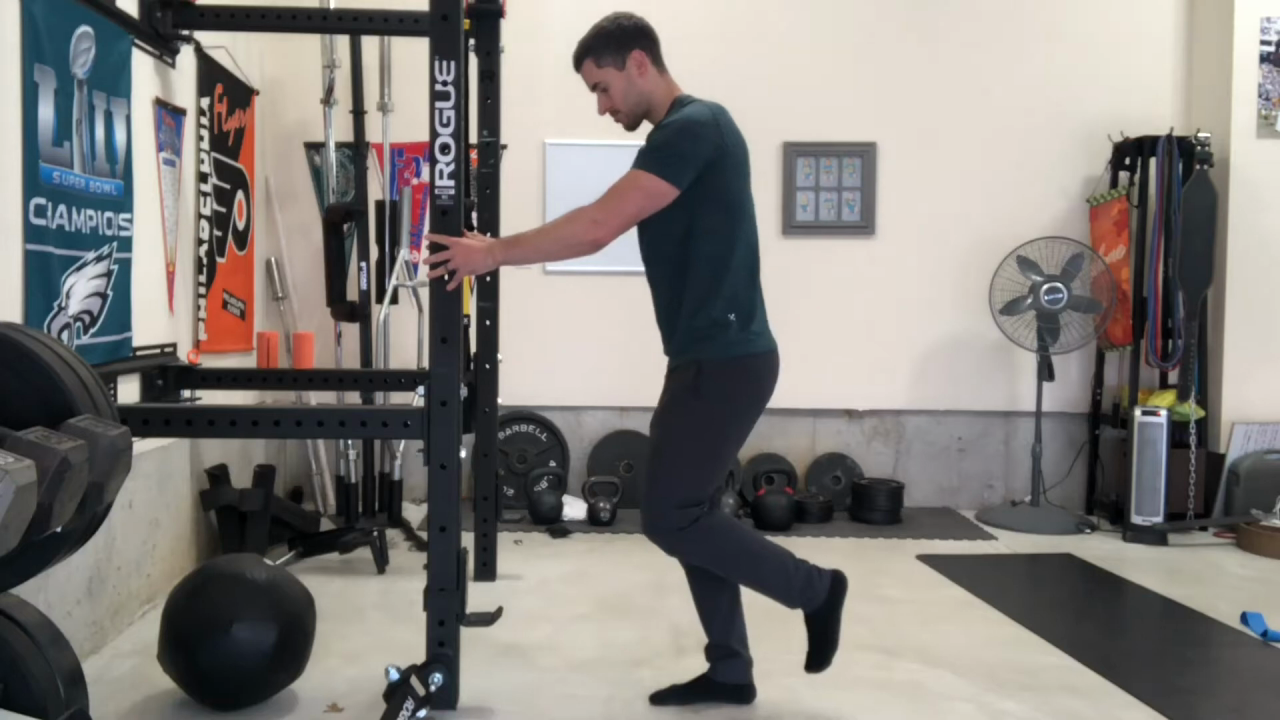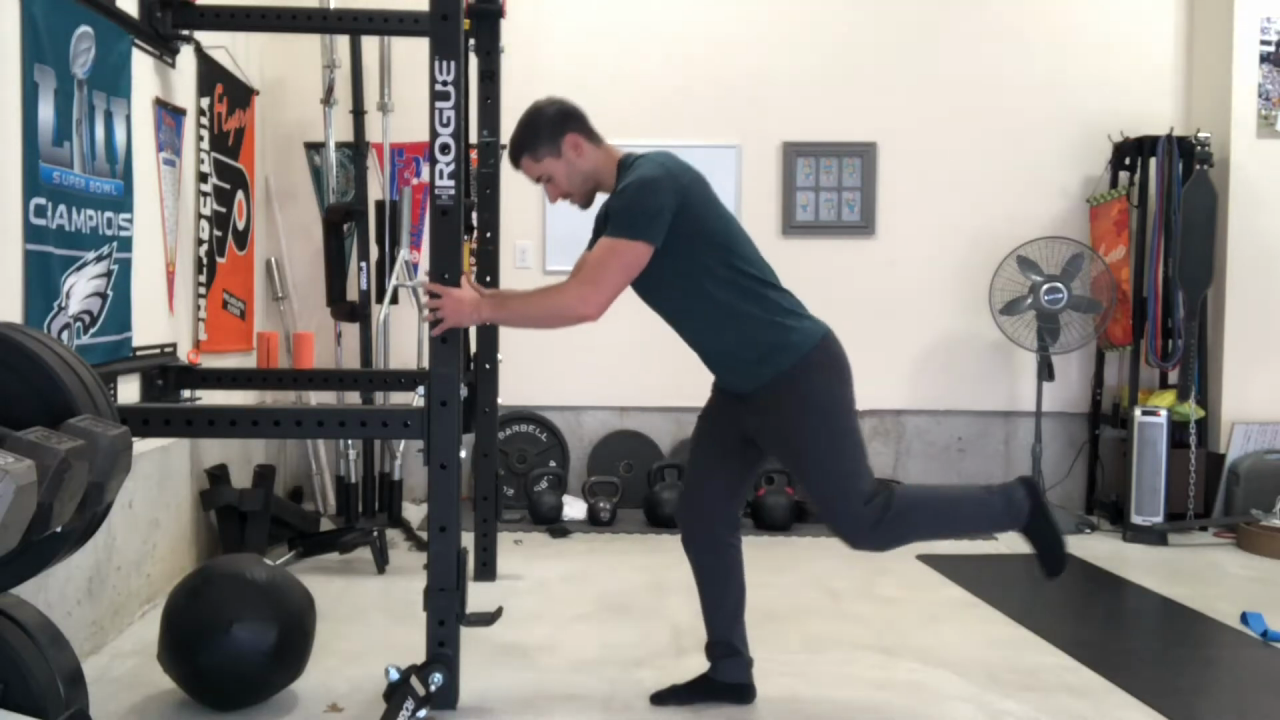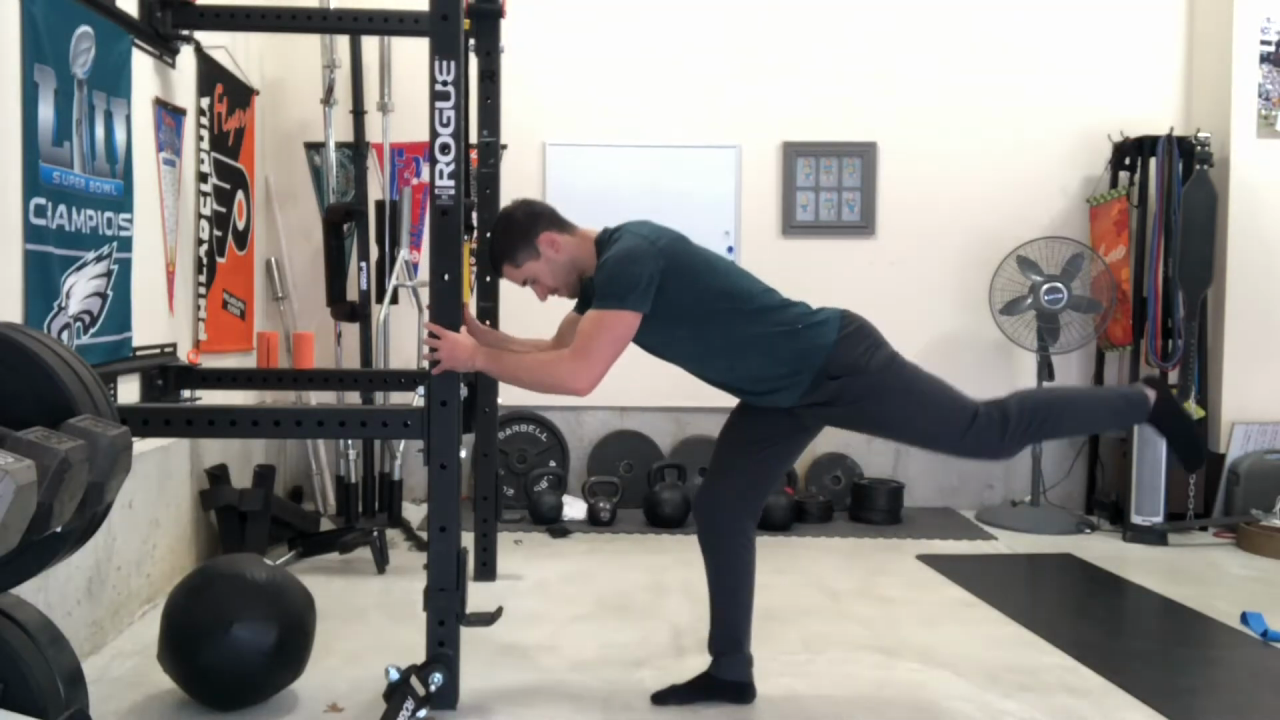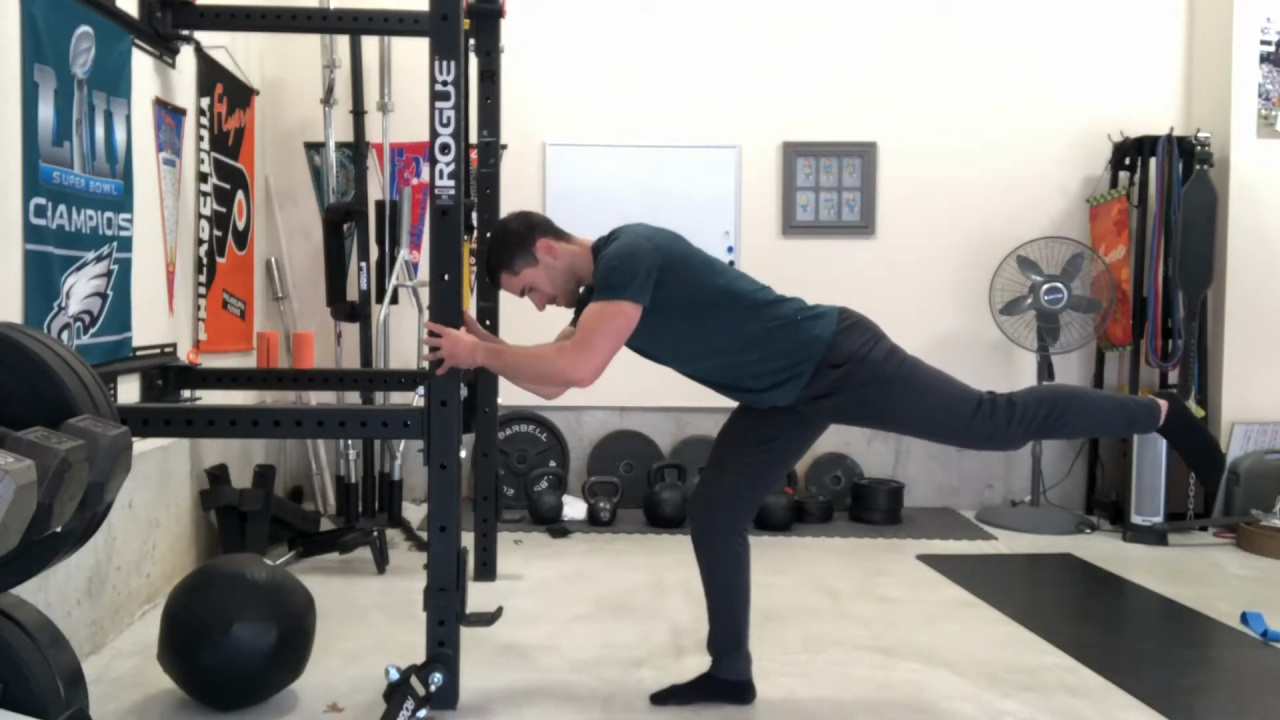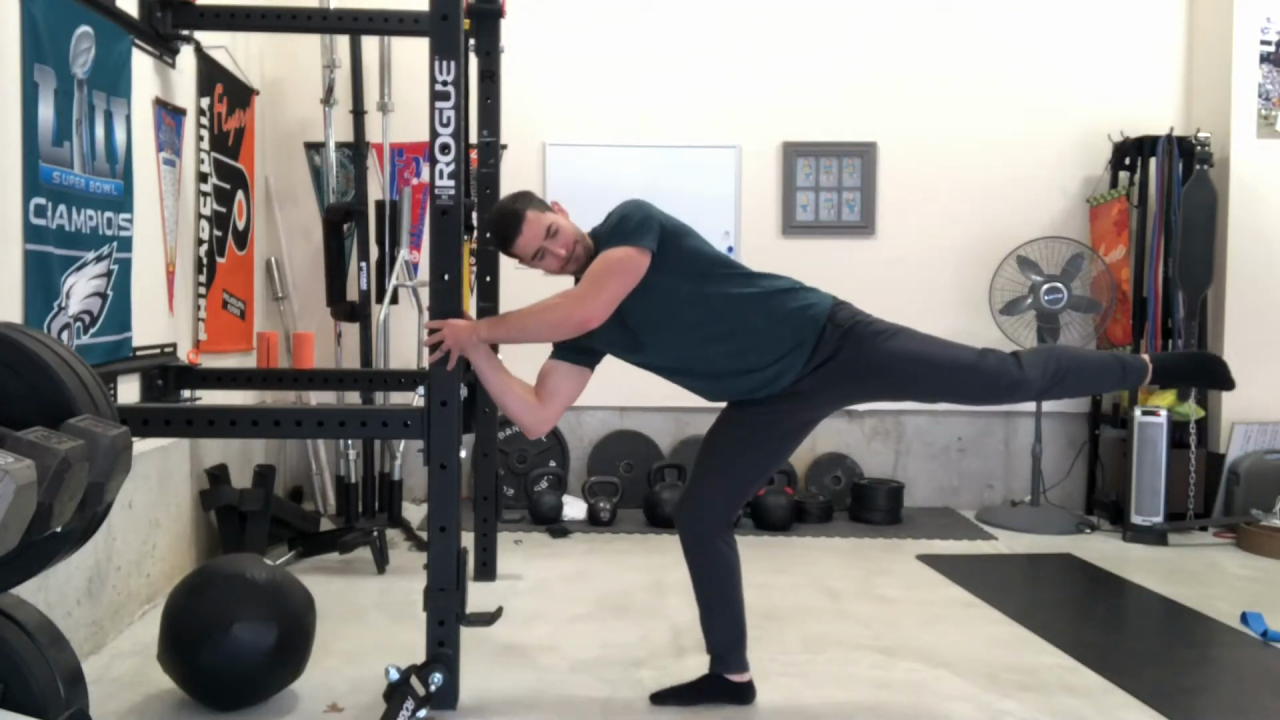
dt=1s
person 1, frame 1
left shoulder: (695, 128)
right shoulder: (677, 135)
left elbow: (597, 227)
right elbow: (603, 228)
left wrist: (492, 255)
right wrist: (499, 252)
left hip: (724, 361)
right hip: (706, 358)
left knee: (671, 519)
right knee: (688, 517)
left ankle: (814, 589)
right ankle: (729, 671)
person 1, frame 2
left shoulder: (650, 185)
right shoulder: (623, 207)
left elbow: (585, 303)
right elbow: (579, 295)
left wrist: (481, 312)
right wrist: (488, 299)
left hip: (796, 371)
right hip: (745, 382)
left knee: (860, 521)
right knee: (703, 518)
left ankle: (1013, 506)
right ankle: (729, 671)
person 1, frame 3
left shoulder: (630, 257)
right shoulder: (605, 278)
left elbow: (578, 376)
right elbow: (559, 354)
left wrist: (476, 359)
right wrist: (482, 336)
left hip: (837, 365)
right hip: (784, 390)
left knee: (984, 430)
right knee: (720, 511)
left ankle: (1143, 402)
right ankle: (731, 669)
person 1, frame 4
left shoulder: (630, 254)
right shoulder: (601, 293)
left elbow: (579, 368)
right elbow: (556, 376)
left wrist: (479, 353)
right wrist: (480, 344)
left hip: (837, 360)
right hip: (786, 394)
left knee: (994, 421)
right knee: (714, 512)
left ankle: (1157, 414)
right ankle: (730, 671)
person 1, frame 5
left shoulder: (632, 222)
right shoulder: (582, 327)
left elbow: (586, 309)
right elbow: (537, 418)
left wrist: (480, 327)
right wrist: (477, 355)
left hip: (827, 339)
right hip: (772, 395)
left knee: (1003, 378)
right knee: (700, 517)
left ankle: (1148, 366)
right ankle: (731, 674)
